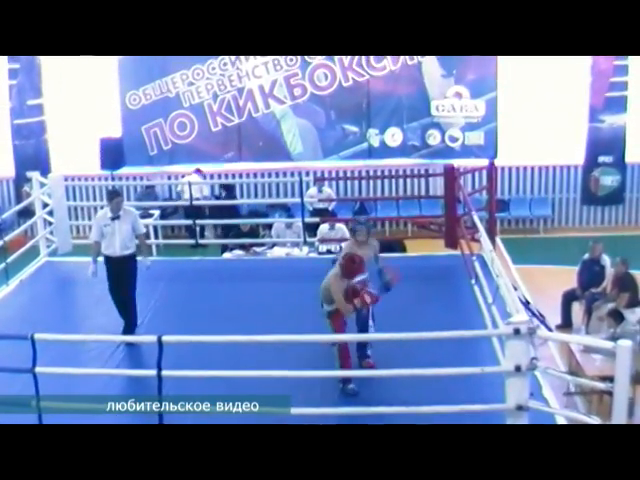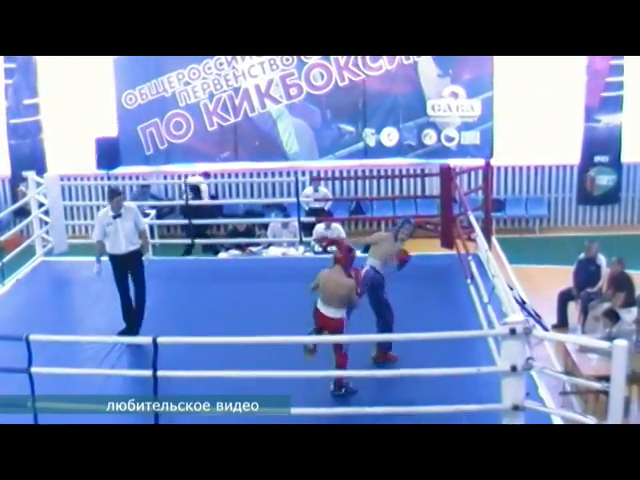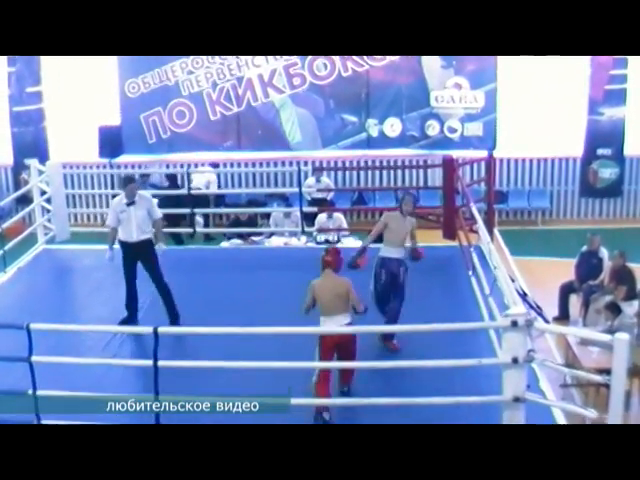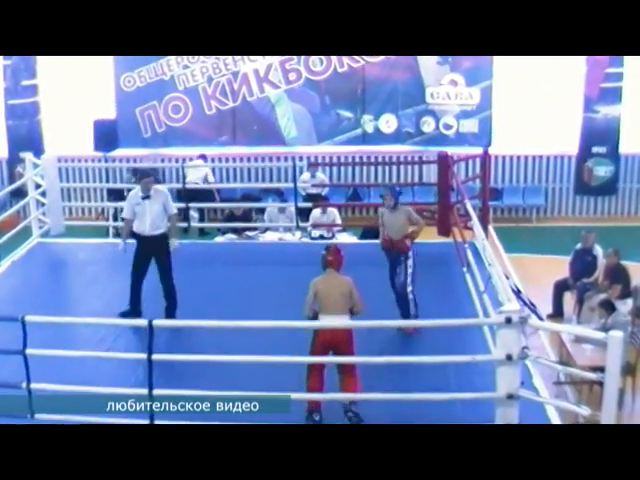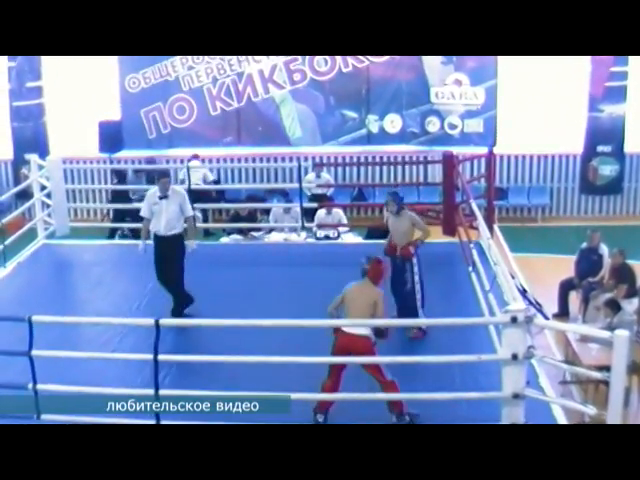
dt=0.3s
person 1, frame 1
left shoulder: (340, 267)
right shoulder: (333, 284)
right elbow: (344, 309)
right wrist: (359, 302)
left hip: (336, 300)
right hip: (333, 310)
right knee: (343, 345)
right ankle: (346, 383)
person 1, frame 2
left shoulder: (323, 274)
right shoulder: (349, 283)
left elbow: (312, 288)
right elbow: (354, 305)
right wrist: (356, 289)
left hip: (320, 314)
right hip: (335, 321)
right knee: (340, 351)
left ankle: (312, 341)
right ankle: (339, 386)
person 1, frame 3
left shoulder: (315, 285)
right shoulder: (346, 283)
left elbow: (306, 309)
right elbow: (358, 308)
right wrist: (363, 308)
left hip: (327, 332)
left knee: (323, 372)
right knee: (348, 361)
left ankle: (323, 411)
right ankle: (345, 388)
person 1, frame 4
left shoulder: (316, 283)
right shoulder: (348, 282)
left elbow: (308, 313)
right elbow: (358, 309)
left hip: (323, 331)
right hip: (343, 332)
left knee: (315, 372)
right knee: (348, 372)
left ankle: (314, 412)
right ankle: (350, 406)
person 1, frame 5
left shoulder: (350, 288)
right shoulder: (377, 293)
left elbow: (331, 310)
right wrist: (383, 331)
left hip: (342, 339)
right hip: (362, 341)
left knee: (333, 377)
right knee: (386, 380)
left ankle: (320, 413)
right ankle: (400, 416)
person 2, frame 1
left shoulder: (374, 244)
right shoulder: (349, 246)
left elbow: (377, 261)
left wrist: (384, 276)
left knee: (365, 320)
left ankle: (365, 356)
person 2, frame 2
left shoulder: (399, 246)
right shoulder: (383, 237)
left elbow: (396, 265)
right elbow: (362, 241)
left wrist: (402, 260)
left hip: (379, 276)
right hip: (370, 270)
left knee: (386, 315)
left ankle: (382, 352)
person 2, frame 3
left shoulder: (412, 222)
right shoulder: (388, 217)
left elbow: (413, 238)
right elbow: (373, 235)
left wrist: (415, 248)
right wrist: (360, 252)
left hip: (400, 262)
right hip: (383, 258)
left knee: (397, 298)
right knee: (380, 296)
left ankle: (388, 337)
right ankle: (387, 326)
person 2, frame 4
left shoulder: (406, 211)
right shoulder: (382, 212)
left elbow: (421, 224)
left wrist: (410, 239)
right wrist: (383, 239)
left hip: (405, 253)
right hip: (391, 252)
left knee: (404, 286)
right knee: (396, 286)
left ankle: (409, 319)
right ankle: (410, 316)
person 2, frame 5
left shoulder: (411, 217)
right shoulder: (388, 217)
left elbow: (426, 232)
left wrist: (413, 246)
right wrist: (388, 246)
left hip: (409, 257)
right hip: (395, 257)
left knee: (413, 291)
right knee: (396, 288)
left ankle: (420, 326)
right ankle: (403, 314)
person 3, frame 1
left shoulder: (131, 213)
right shoulder: (100, 217)
left elbow: (140, 236)
right elbow: (96, 241)
left wrist: (146, 257)
right wrist: (93, 263)
left hip: (128, 259)
right hip: (111, 260)
left knee: (129, 296)
right knee: (116, 295)
left ankle: (130, 330)
right ankle: (129, 325)
person 3, frame 2
left shoulder: (132, 210)
right shoulder: (102, 217)
left elbow: (142, 231)
right elbow: (99, 241)
left wrist: (146, 251)
right wrist: (98, 262)
left hip: (134, 255)
right hip: (116, 258)
left knee: (140, 291)
right knee: (123, 293)
left ankle: (135, 326)
right ankle: (130, 325)
person 3, frame 3
left shoulder: (146, 199)
right shoulder: (116, 203)
left elbow: (157, 220)
right elbow: (113, 227)
left wrist: (160, 241)
right wrist: (110, 248)
left hip: (146, 244)
right hip: (127, 247)
left knee: (158, 280)
right knee: (129, 282)
left ankle: (173, 315)
right ankle: (131, 316)
person 3, frame 4
left shoulder: (163, 193)
right shoulder: (132, 196)
left elbow: (172, 216)
right elbow: (128, 220)
left wrist: (173, 237)
right wrist: (123, 241)
left hip: (160, 239)
right hip: (142, 240)
left knee: (166, 277)
right knee: (136, 275)
left ankle: (171, 312)
right ankle: (134, 309)
person 3, frame 5
left shoulder: (180, 194)
right shoulder: (150, 196)
left elbow: (189, 217)
right elbow: (147, 219)
left wrist: (191, 239)
right wrist: (143, 240)
left hip: (176, 239)
right hip: (159, 240)
left knee: (176, 276)
right knee: (162, 276)
left ankle: (178, 311)
right ankle: (185, 299)
